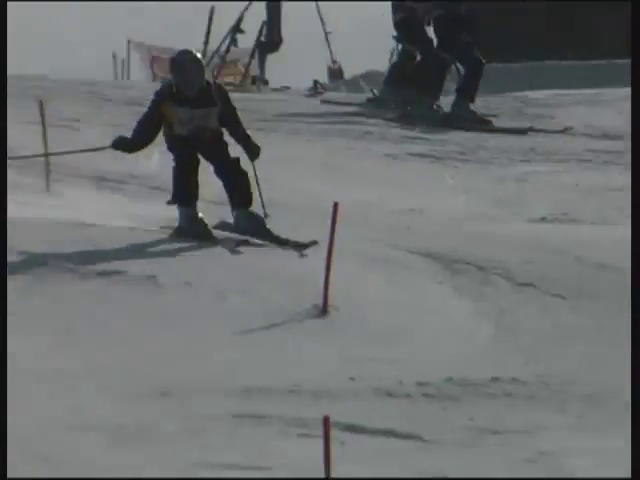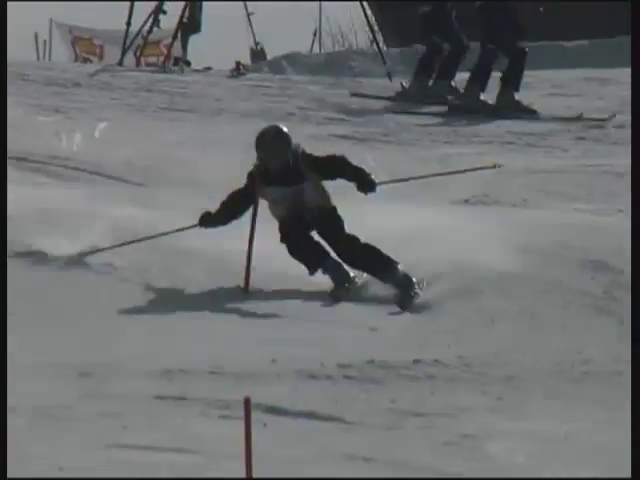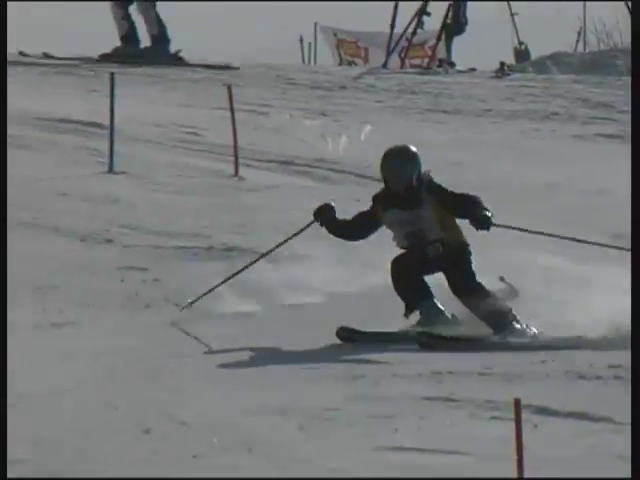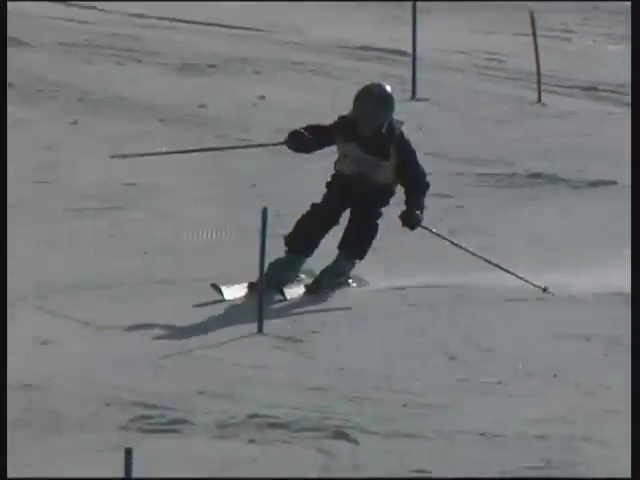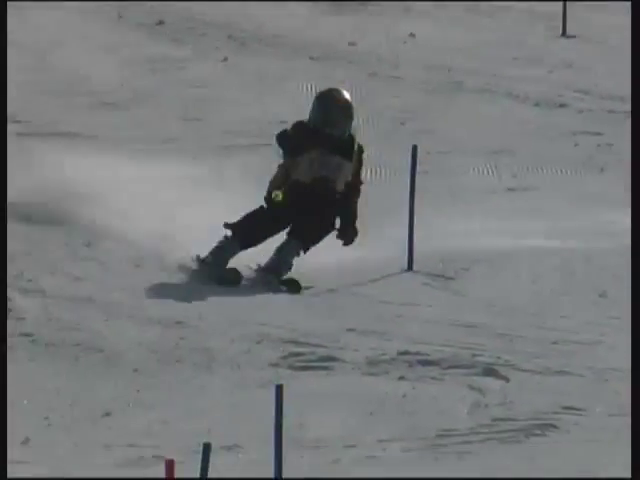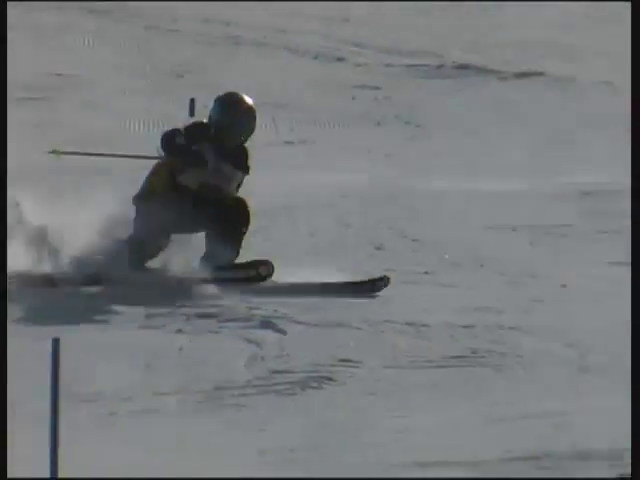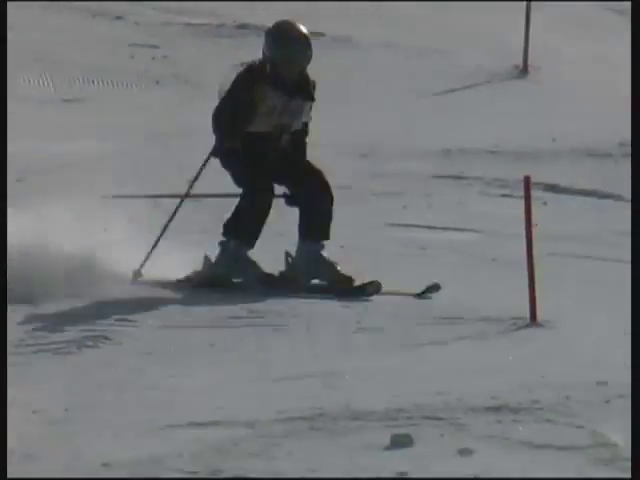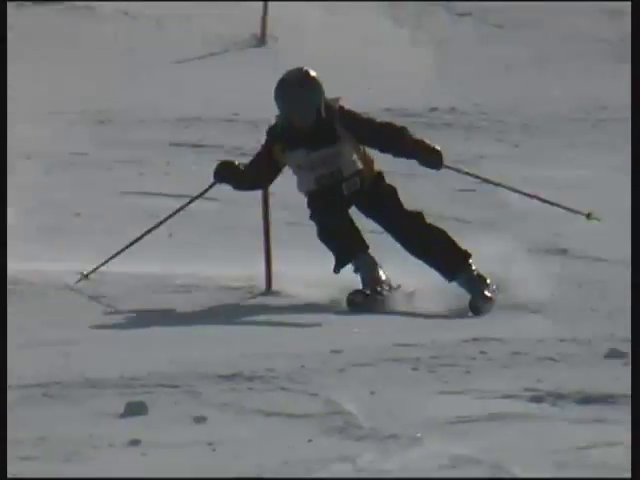
dt=0.4s
person 1, frame 1
left shoulder: (214, 92)
right shoulder: (166, 97)
left elbow: (230, 119)
right elbow: (149, 123)
left wrist: (248, 143)
right wrist: (131, 143)
left hip: (208, 135)
right hip: (179, 138)
left knee: (228, 168)
right knee: (186, 164)
left ankle: (244, 217)
right ankle: (189, 218)
person 1, frame 2
left shoulder: (306, 165)
right shoulder: (258, 180)
left elbow: (336, 165)
right elbow: (236, 203)
left wrist: (361, 178)
right wrist: (214, 217)
left hip: (320, 212)
right hip: (292, 219)
left knee: (346, 247)
right knee: (291, 236)
left ankle: (399, 278)
right ankle: (339, 274)
person 1, frame 3
left shoulder: (430, 192)
right shoulder: (384, 202)
left elbow: (464, 203)
right elbow: (359, 229)
left wrist: (480, 214)
right wrist: (331, 222)
left hip: (450, 247)
right hip: (420, 251)
left knee: (464, 285)
right knee: (401, 270)
left ankle: (509, 324)
right ankle: (435, 318)
person 1, frame 4
left shoulder: (396, 143)
right shoulder: (346, 128)
left elbow: (415, 178)
right elbow: (314, 136)
left wrist: (414, 207)
right wrist: (299, 138)
left hip: (377, 188)
right hip: (346, 180)
left knee: (364, 220)
right knee: (323, 215)
left ankle: (338, 269)
right ankle: (288, 266)
person 1, frame 5
left shoulder: (352, 150)
right shoulder: (303, 133)
left elbow: (352, 186)
right elbow: (285, 142)
left wrist: (349, 221)
right wrist: (314, 142)
left hip: (319, 205)
right hip: (289, 194)
left knee: (325, 218)
right knee: (273, 217)
left ankle: (279, 263)
right ankle: (218, 257)
person 1, frame 6
left shoulder: (239, 160)
right shoulder: (197, 133)
left elbow: (222, 199)
right elbow: (170, 141)
right wrist: (188, 152)
left hip: (195, 207)
right hip: (159, 198)
left knee: (236, 212)
right knee: (156, 234)
left ankle: (217, 262)
person 1, frame 7
left shoulder: (302, 87)
right shoulder: (251, 78)
left elbow: (298, 131)
right elbow: (224, 124)
left wrist: (299, 173)
left hip: (277, 149)
right hip: (240, 148)
left knee: (316, 187)
right knee: (260, 189)
left ankle: (309, 259)
right ankle: (233, 256)
person 1, frame 8
left shoulder: (338, 120)
right shoulder: (281, 139)
left elbow: (382, 133)
right elbow: (257, 175)
left wrist: (422, 149)
right wrist: (231, 173)
left hip: (361, 181)
right hip: (323, 192)
left knee: (406, 227)
right knee: (327, 217)
left ankle: (470, 277)
right ankle: (372, 275)
